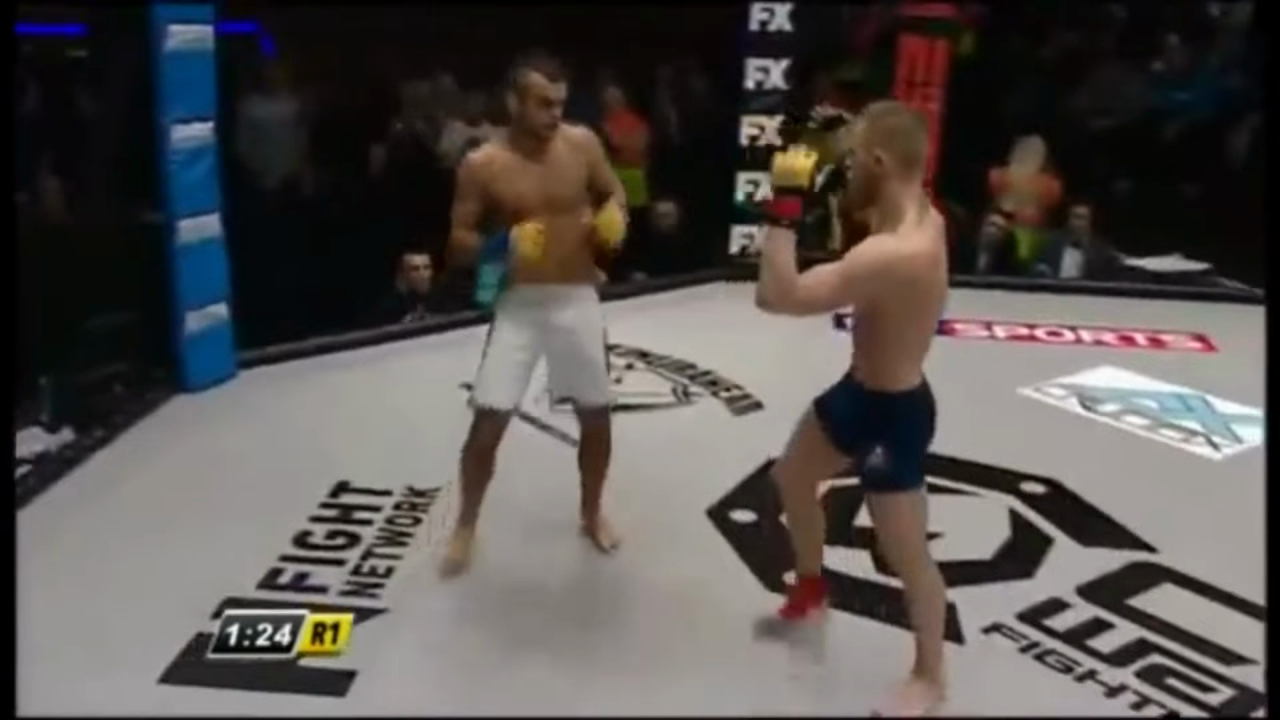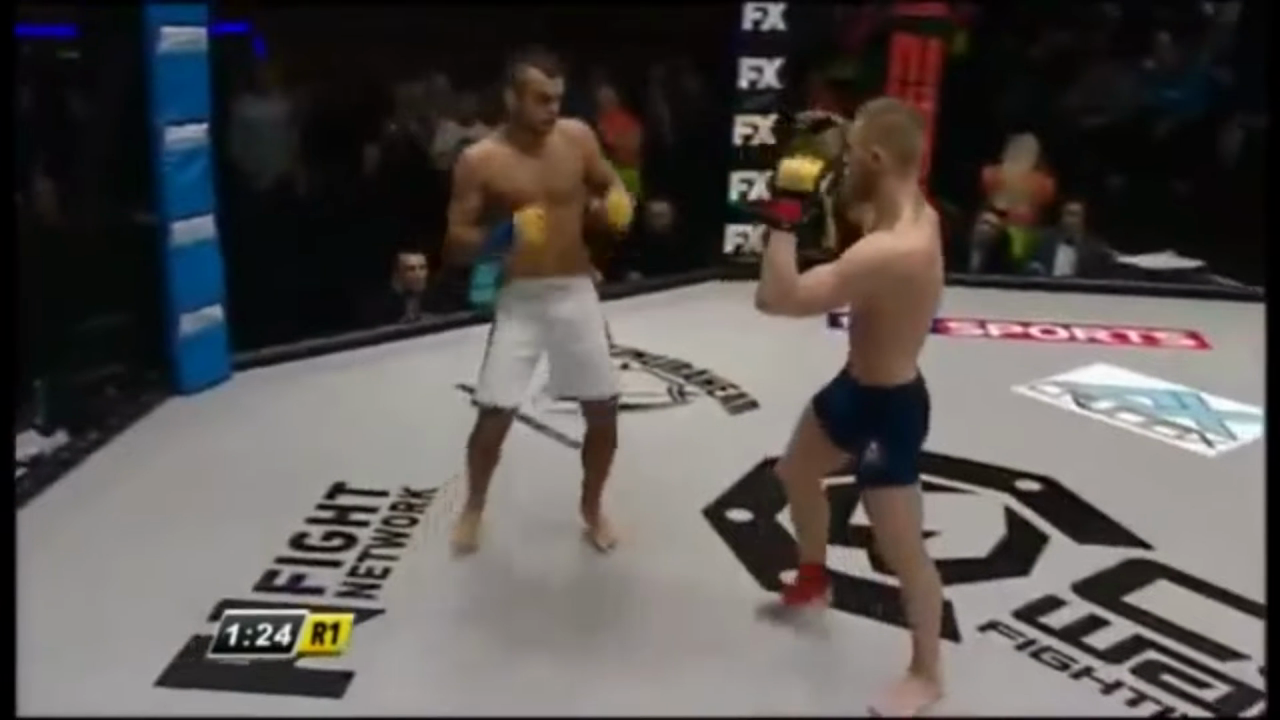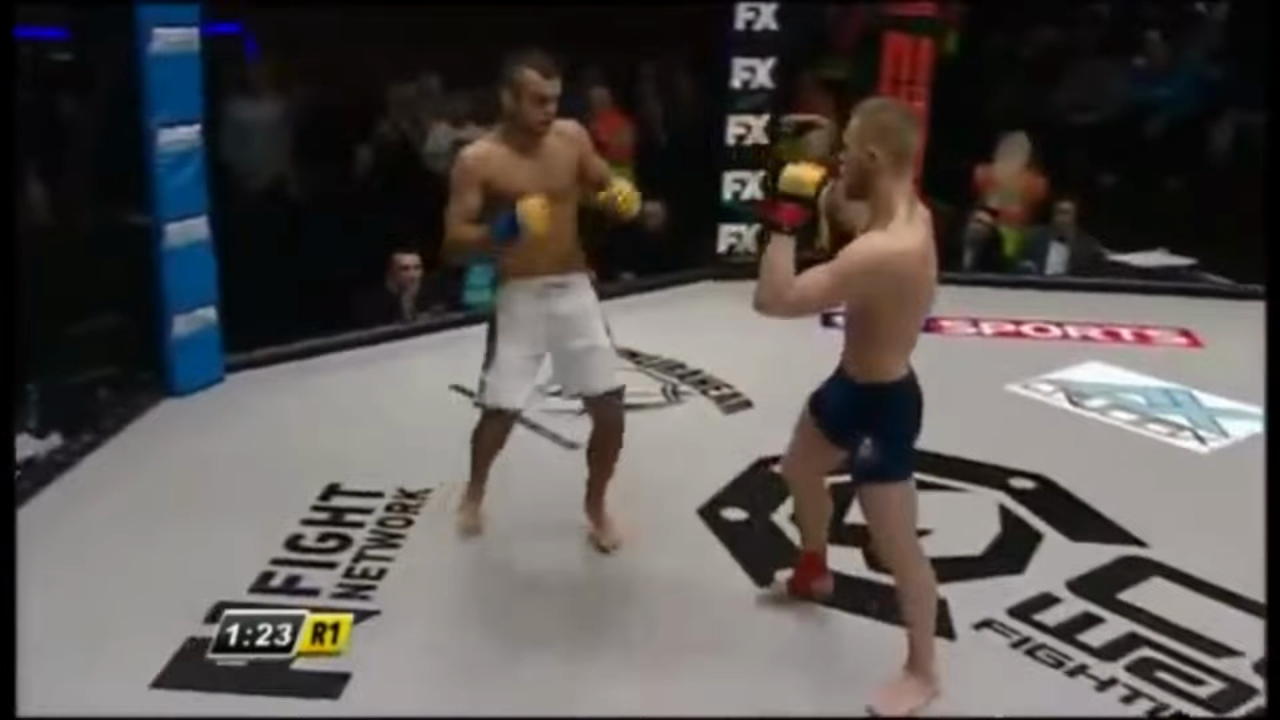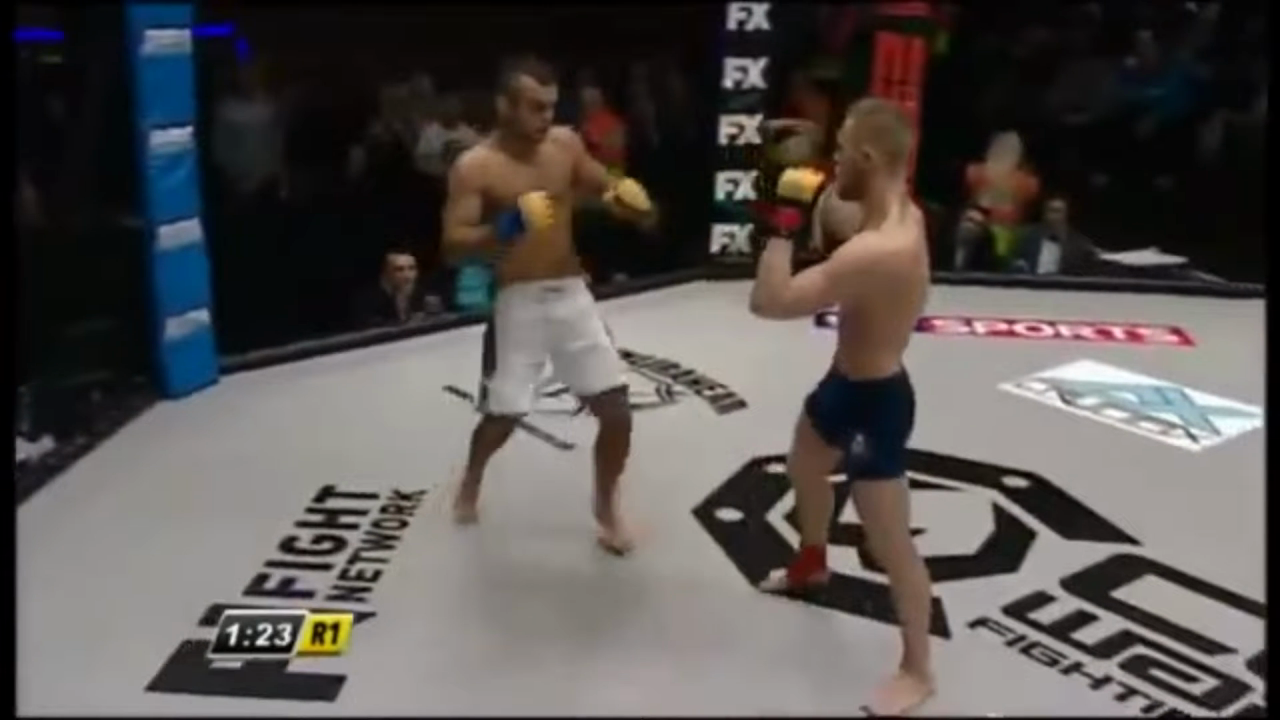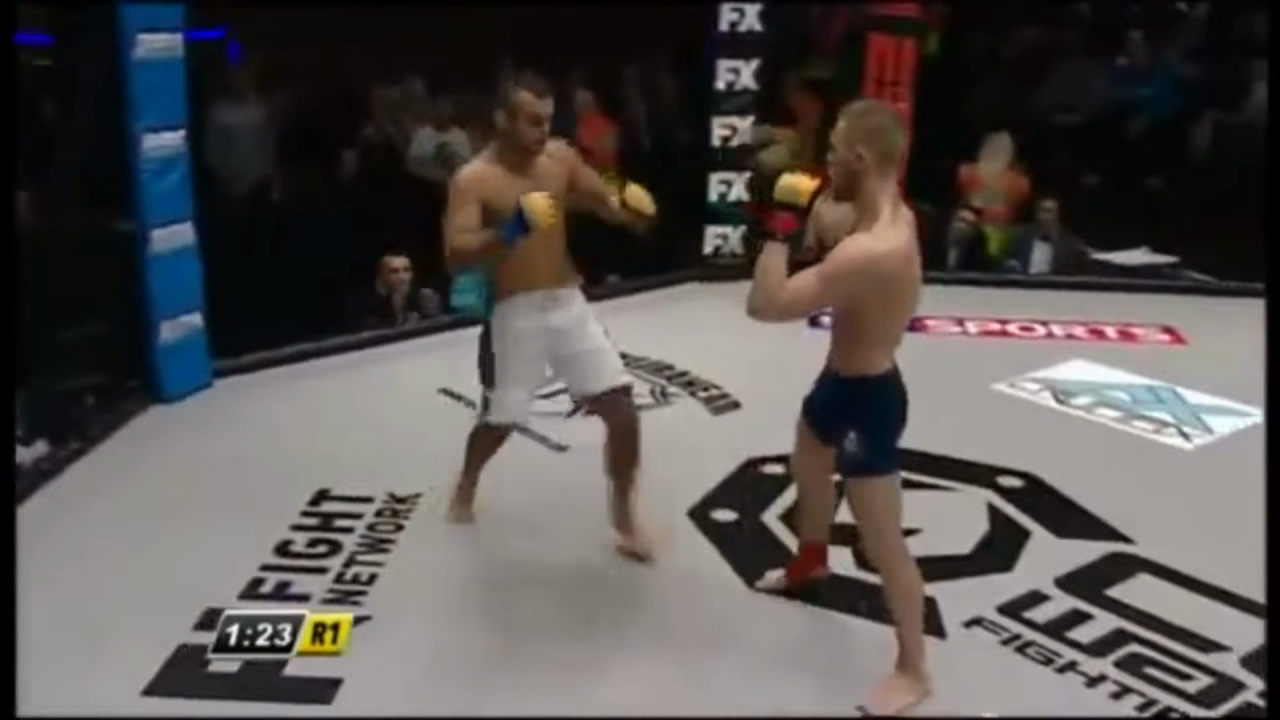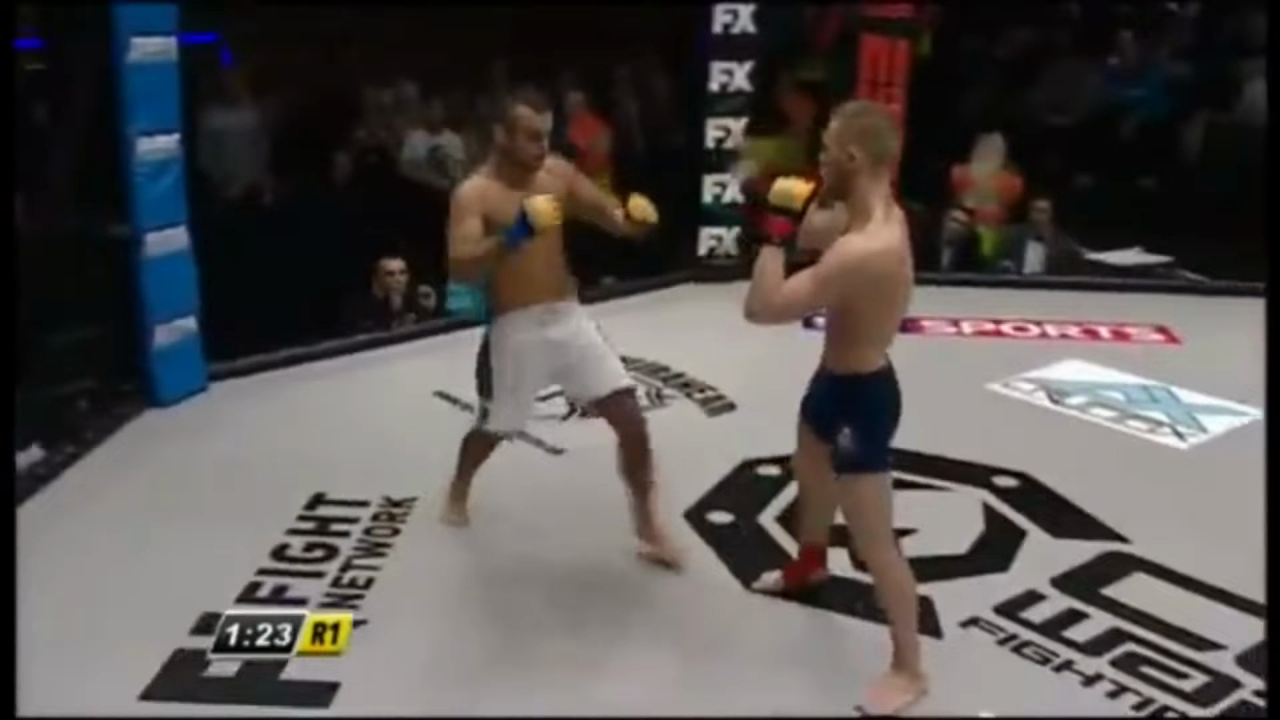
dt=0.2s
person 1, frame 1
left shoulder: (894, 255)
right shoulder: (918, 215)
left elbow: (775, 295)
right elbow: (864, 207)
left wrist: (787, 205)
right wrist: (839, 157)
left hip: (893, 414)
right hip: (859, 389)
left knee: (906, 555)
right knee: (791, 478)
right ankle: (808, 594)
person 1, frame 2
left shoulder: (891, 252)
right shoulder: (913, 212)
left elbow: (776, 298)
right elbow: (856, 209)
left wrist: (787, 210)
right wrist: (827, 175)
left hip: (888, 408)
right hip: (855, 386)
left knee: (901, 550)
right knee: (796, 473)
right ankle: (811, 584)
person 1, frame 3
left shoulder: (885, 252)
right shoulder: (908, 212)
left elbow: (772, 299)
right elbow: (845, 212)
left wrist: (787, 215)
right wrist: (818, 180)
left hip: (881, 405)
right hip: (851, 383)
left knee: (896, 548)
right knee: (800, 470)
right ankle: (813, 573)
person 1, frame 4
left shoulder: (878, 253)
right shoulder: (900, 214)
left elbow: (768, 301)
right elbow: (840, 222)
left wrist: (784, 219)
right wrist: (807, 200)
left hip: (874, 402)
right hip: (846, 382)
left knee: (890, 545)
right knee: (805, 469)
left ankle: (917, 670)
right ankle: (810, 564)
person 1, frame 5
left shoulder: (871, 254)
right shoulder: (891, 214)
left elbow: (765, 305)
left wrist: (782, 223)
right wrist: (799, 214)
left hip: (867, 400)
right hip: (841, 382)
left knee: (883, 543)
right knee: (808, 470)
left ankle: (912, 670)
right ankle: (810, 561)
person 1, frame 6
left shoulder: (864, 251)
right shoulder: (877, 213)
left elbow: (762, 308)
right elbow: (814, 233)
left wrist: (778, 226)
right wrist: (789, 217)
left hip: (861, 397)
right hip: (837, 378)
left knee: (873, 539)
right knee: (810, 472)
left ankle: (908, 669)
right ankle: (809, 565)
person 2, frame 1
left shoulder: (582, 144)
right shoulder: (482, 164)
left elbow: (613, 191)
right elbow: (458, 238)
left wrist: (612, 216)
right wrist: (500, 246)
left hip: (578, 300)
right hip: (519, 305)
left knee: (597, 419)
right knee: (488, 422)
left ankle: (591, 511)
right ankle: (466, 524)
person 2, frame 2
left shoulder: (577, 137)
right shoulder: (480, 160)
left elbow: (610, 184)
right elbow: (457, 237)
left wrist: (618, 203)
right wrist: (502, 236)
left hip: (577, 293)
right hip: (520, 300)
left knee: (604, 417)
right knee: (495, 416)
left ankle: (591, 507)
right ankle: (474, 506)
person 2, frame 3
left shoulder: (571, 138)
right shoulder: (477, 160)
left elbow: (606, 184)
right elbow: (455, 241)
left wrist: (622, 198)
right wrist: (504, 228)
left hip: (575, 291)
right hip: (519, 298)
left knee: (610, 413)
right knee: (499, 413)
left ankle: (595, 507)
right ankle: (476, 489)
person 2, frame 4
left shoulder: (565, 144)
right shoulder: (474, 167)
left elbow: (605, 188)
right elbow: (455, 246)
left wrist: (628, 200)
right wrist: (507, 226)
left hip: (572, 296)
right hip: (518, 303)
left knee: (617, 412)
right knee: (501, 415)
left ankle: (606, 510)
right ankle: (470, 483)
person 2, frame 5
left shoulder: (560, 157)
right shoulder: (474, 179)
left elbow: (606, 200)
right elbow: (458, 257)
left wrist: (631, 206)
right wrist: (511, 228)
left hip: (569, 305)
right hip: (516, 314)
left knee: (623, 415)
right knee: (498, 422)
left ankle: (624, 518)
right ankle: (465, 486)
person 2, frame 6
left shoulder: (558, 172)
right shoulder: (474, 193)
left elbow: (609, 213)
right elbow: (462, 267)
left wrist: (634, 216)
right wrist: (515, 234)
left hip: (570, 318)
right hip: (516, 329)
left knee: (631, 420)
right knee: (493, 429)
left ankle: (647, 526)
right ankle: (458, 491)
